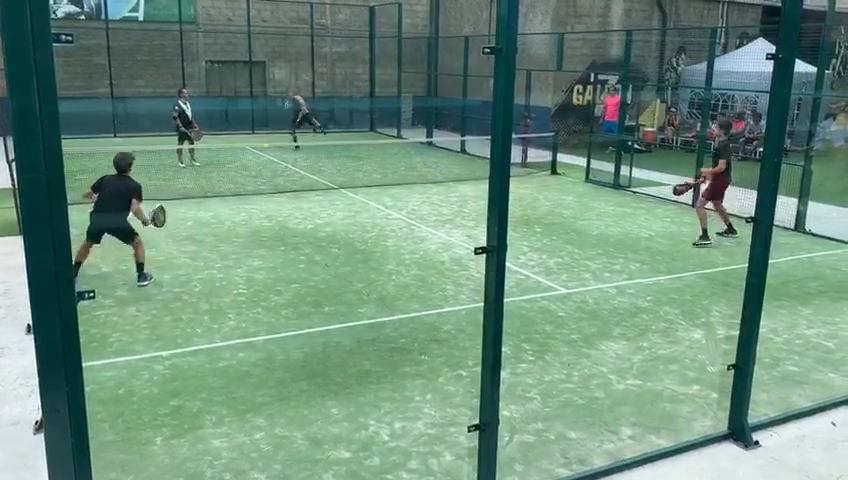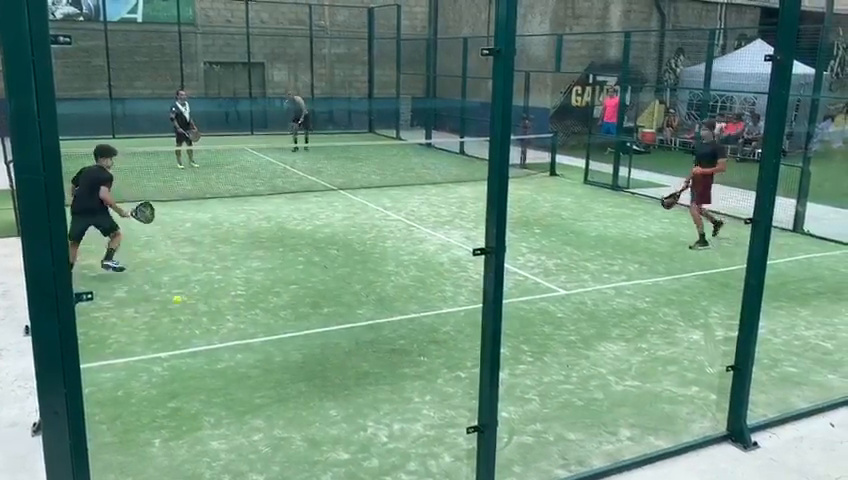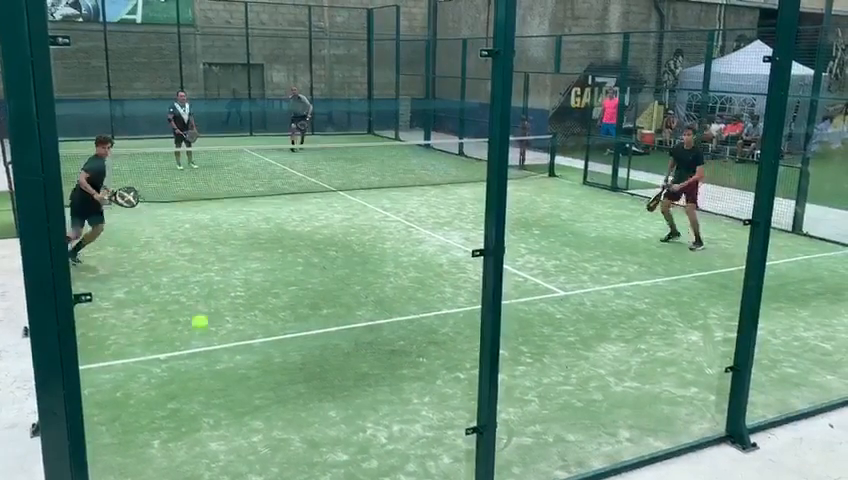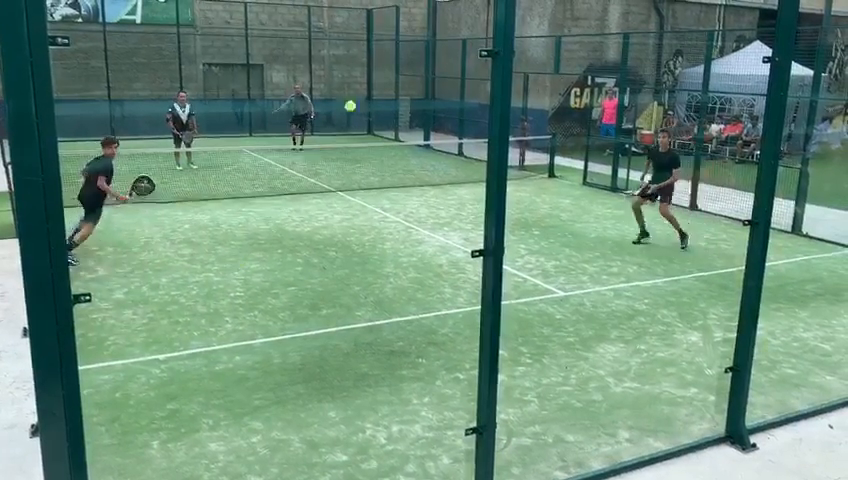
dt=0.2s
person 1, frame 1
left shoulder: (105, 179)
right shoulder: (135, 186)
left elbow: (87, 195)
right elbow: (135, 208)
left wrist: (93, 197)
right wrist: (145, 220)
left hip: (98, 220)
right hip: (119, 222)
left knee: (87, 243)
right knee: (138, 243)
left ankle: (73, 272)
right ankle: (142, 275)
person 1, frame 2
left shoulder: (84, 171)
right shoulder: (106, 175)
left elbow: (72, 189)
right elbow: (104, 195)
right wrist: (120, 211)
left hip: (78, 212)
right hip: (99, 213)
left knee: (73, 243)
right knee: (116, 235)
right ankle: (108, 259)
person 1, frame 3
left shoulder: (95, 161)
right shoulder: (97, 163)
right elbow: (80, 179)
left wrist: (102, 189)
right wrist: (94, 194)
left hip: (77, 200)
right hip: (87, 201)
left knee: (76, 232)
right knee: (98, 228)
right ankle: (73, 251)
person 1, frame 4
left shoulder: (97, 160)
right shoulder: (107, 164)
left elbow: (83, 172)
right elbow: (101, 184)
right wrist: (117, 195)
left hip: (85, 195)
right hip: (94, 198)
left knee: (87, 220)
right knee: (88, 229)
left ankle: (72, 238)
right ankle: (67, 250)
person 2, frame 1
left shoulder: (722, 146)
right shoulder: (723, 143)
left elbow: (721, 168)
left wrist: (707, 171)
right wrist: (708, 173)
left hip: (720, 179)
right hip: (722, 178)
left knee: (700, 204)
right knee: (717, 204)
left ankle: (705, 236)
right ankle: (730, 229)
person 2, frame 2
left shoulder: (717, 147)
right shoulder: (698, 145)
left elbow: (722, 167)
left wrist: (702, 171)
right wrist: (689, 178)
left hip: (705, 180)
right hip: (696, 180)
left knee: (694, 209)
right knee: (698, 208)
left ankle: (703, 240)
right ankle: (716, 222)
person 2, frame 3
left shoulder: (697, 153)
right shoulder: (676, 149)
left elbow: (699, 175)
left wrist: (681, 185)
right wrist: (666, 177)
left hip: (691, 184)
right hip: (675, 182)
left knee: (690, 211)
right knee: (664, 207)
left ankle: (698, 240)
right ankle: (674, 232)
person 2, frame 4
left shoulder: (673, 156)
right shoulder: (653, 151)
left elbow: (675, 177)
left wrist: (657, 186)
right wrist: (643, 177)
left hip: (667, 185)
right hip: (653, 182)
left knee: (664, 211)
right knee: (635, 204)
left ankle: (682, 234)
right ankle: (643, 233)
